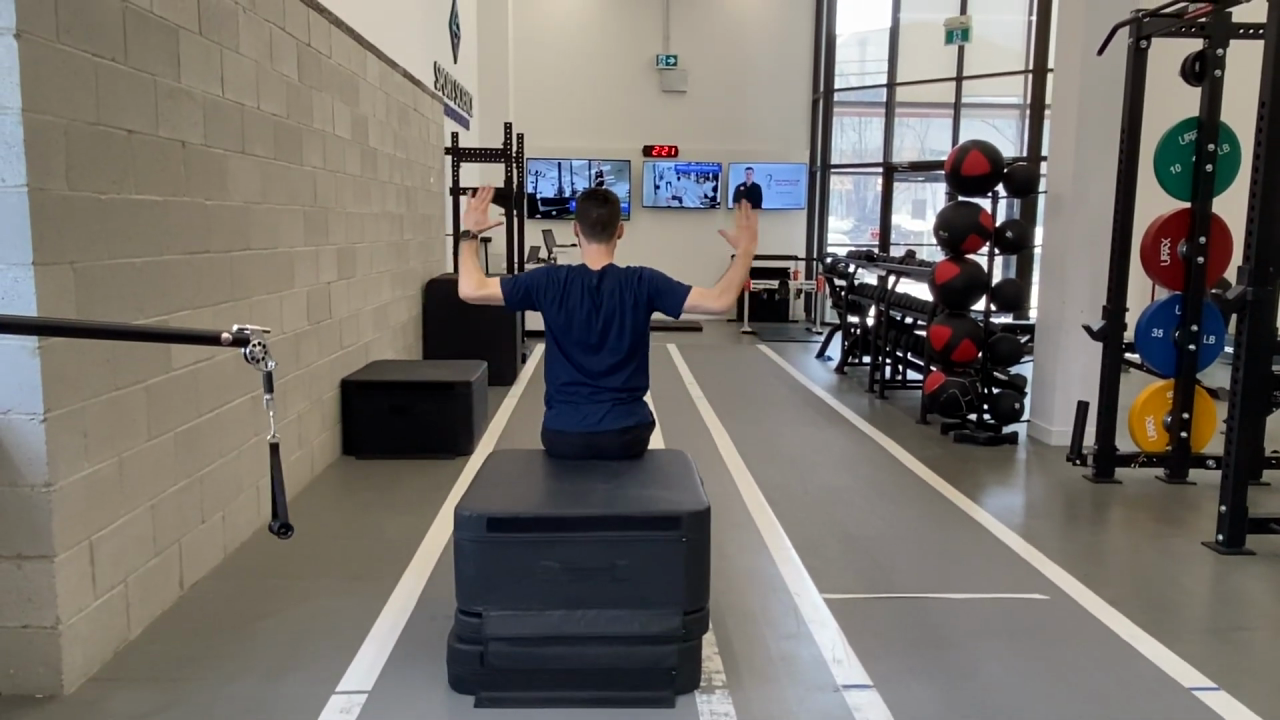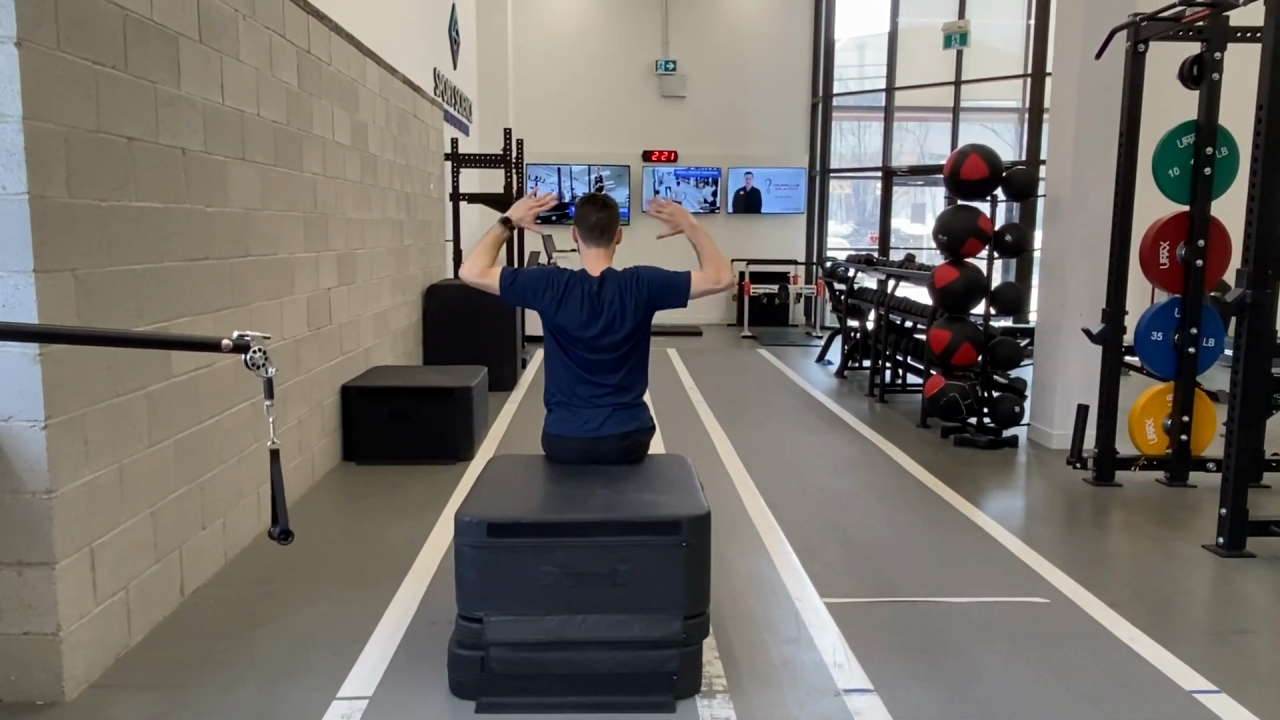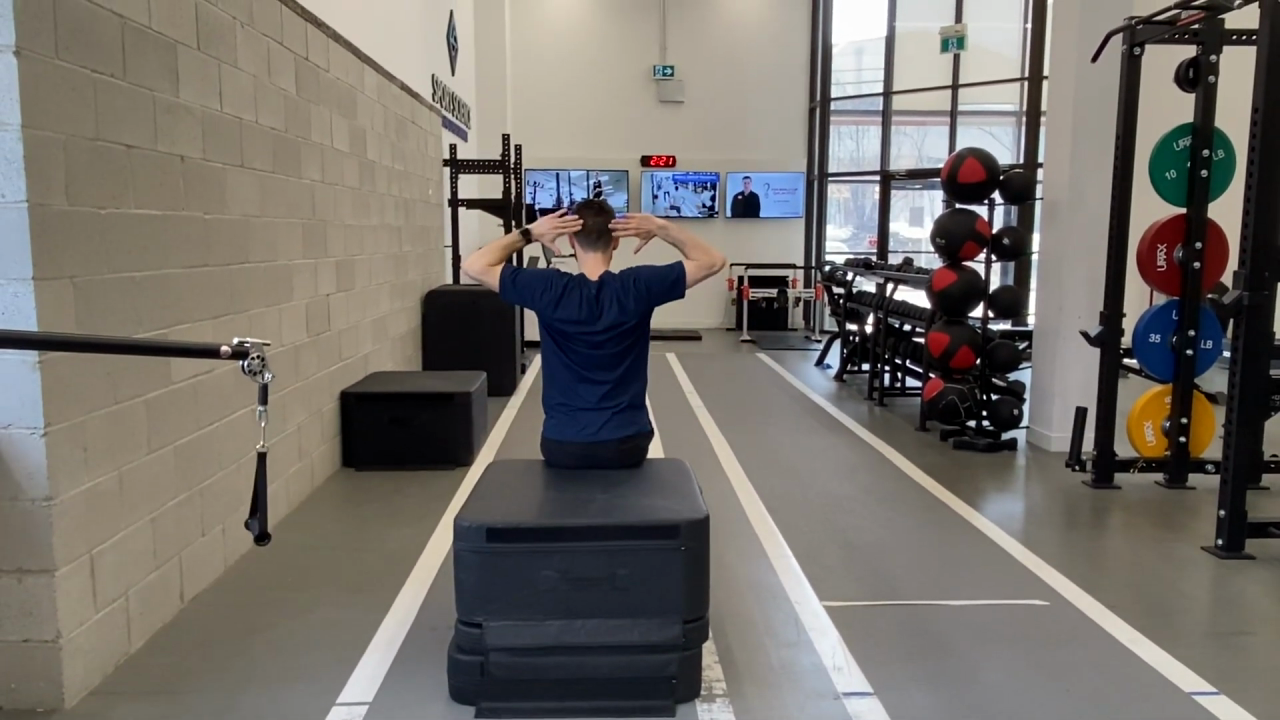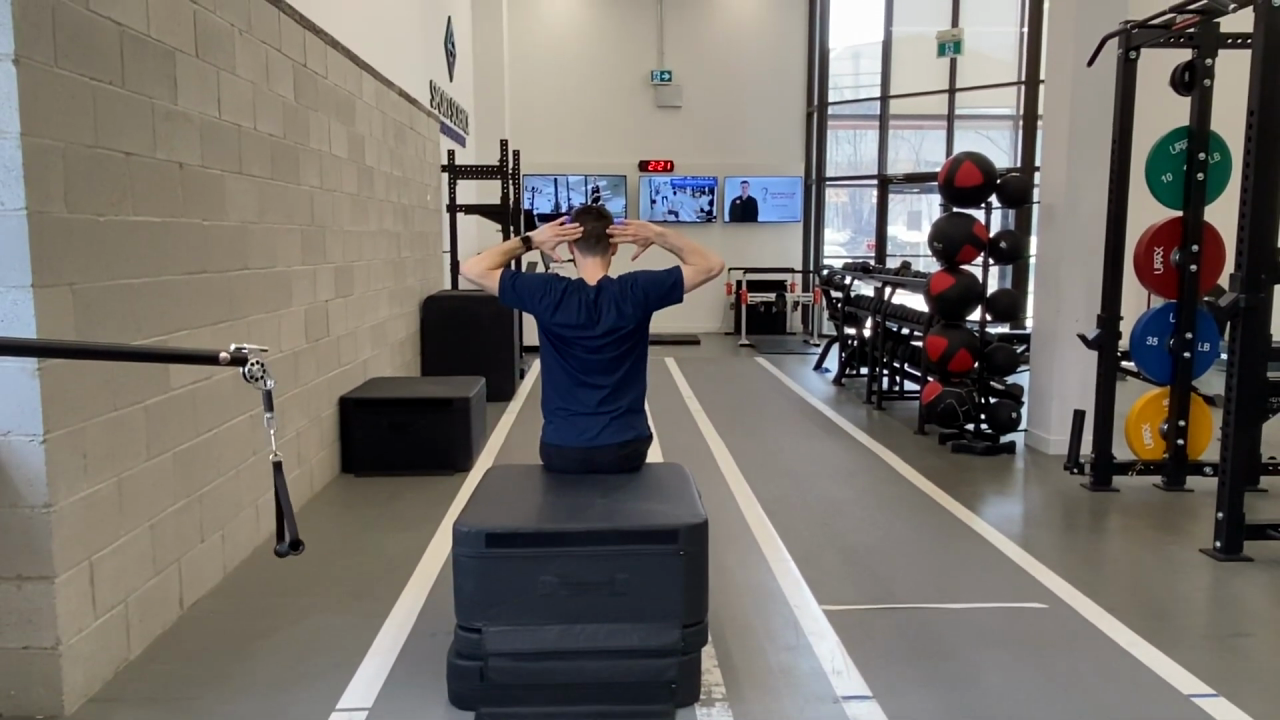
dt=0.5s
person 1, frame 1
left shoulder: (549, 282)
right shoulder: (643, 283)
left elbow: (471, 290)
right elbow: (719, 301)
left wrist: (469, 234)
right wrist: (744, 251)
left hip: (563, 435)
right hip: (627, 434)
person 1, frame 2
left shoulder: (549, 286)
right shoulder: (642, 285)
left elbow: (471, 272)
right elbow: (721, 279)
left wrist: (508, 222)
right wrist: (690, 226)
left hip: (563, 440)
right hip: (628, 439)
person 1, frame 3
left shoulder: (548, 289)
right shoulder: (639, 287)
left elbow: (474, 266)
right elbow: (713, 261)
left wrist: (528, 234)
right wrist: (662, 229)
left hip: (562, 445)
right hip: (627, 444)
person 1, frame 4
left shoulder: (547, 294)
right shoulder: (638, 291)
left elbow: (472, 269)
right elbow: (711, 265)
left wrist: (529, 241)
right wrist: (659, 236)
left hip: (561, 450)
right hip: (626, 448)
